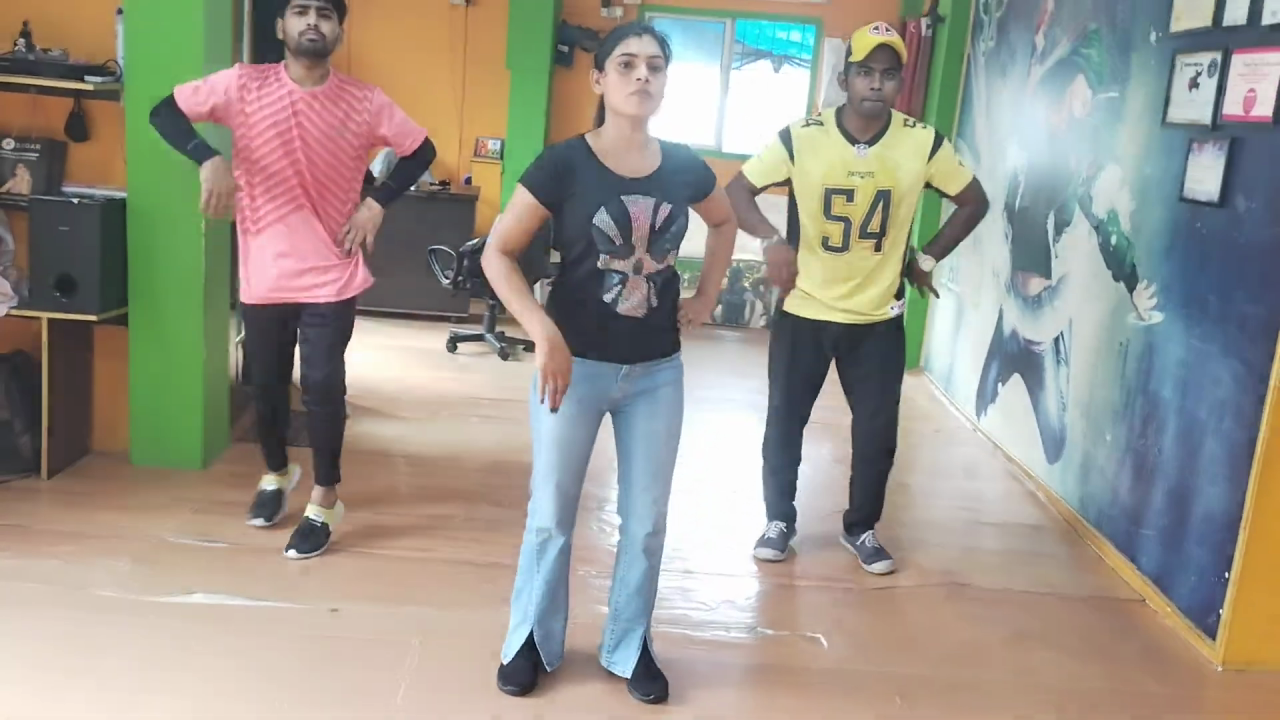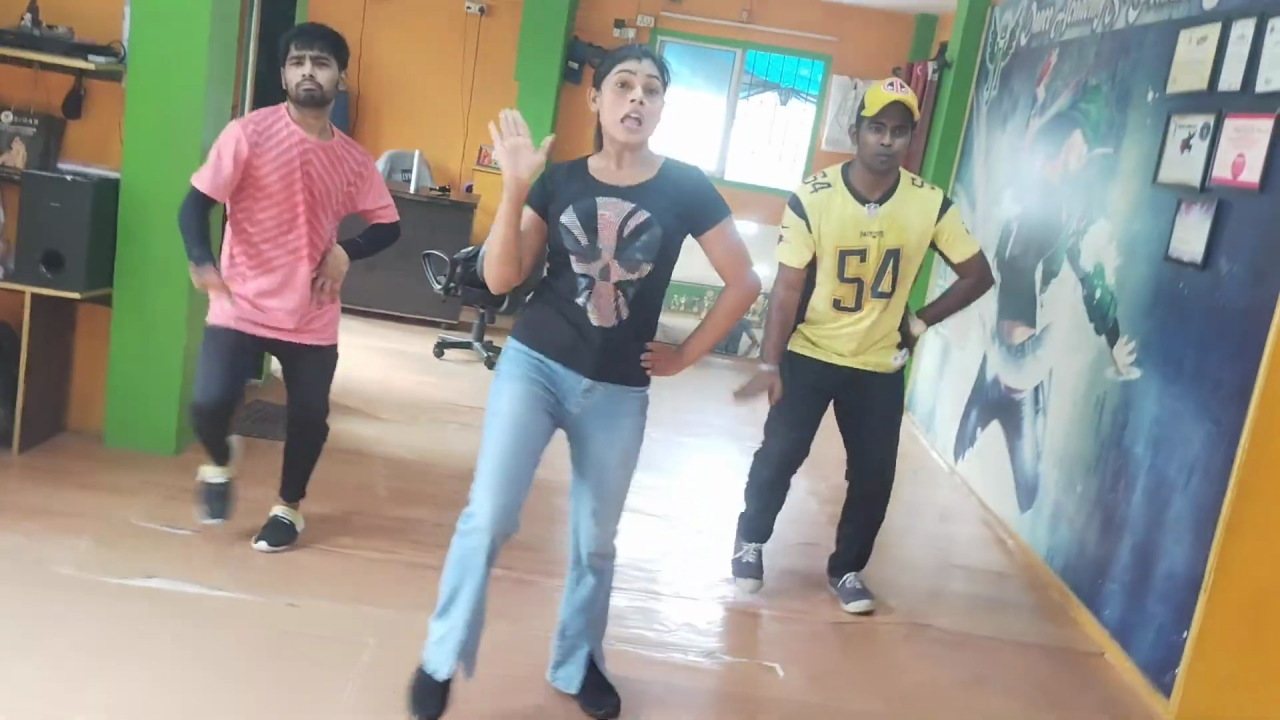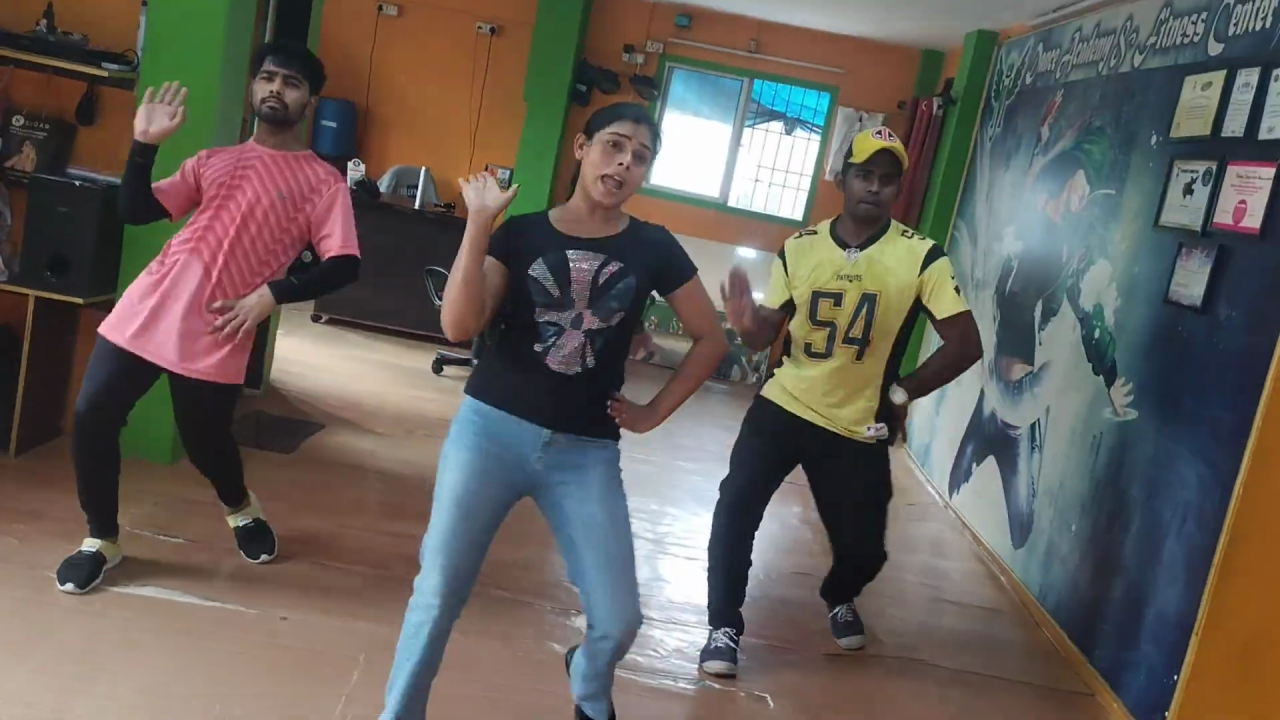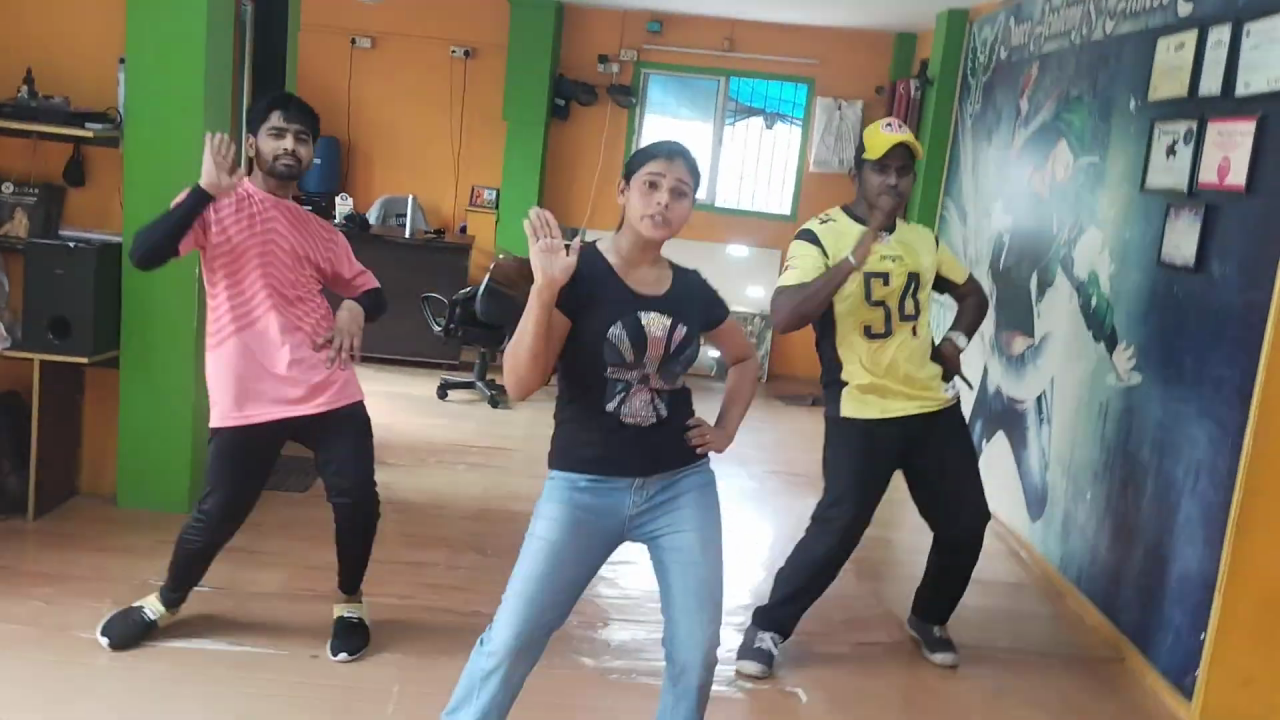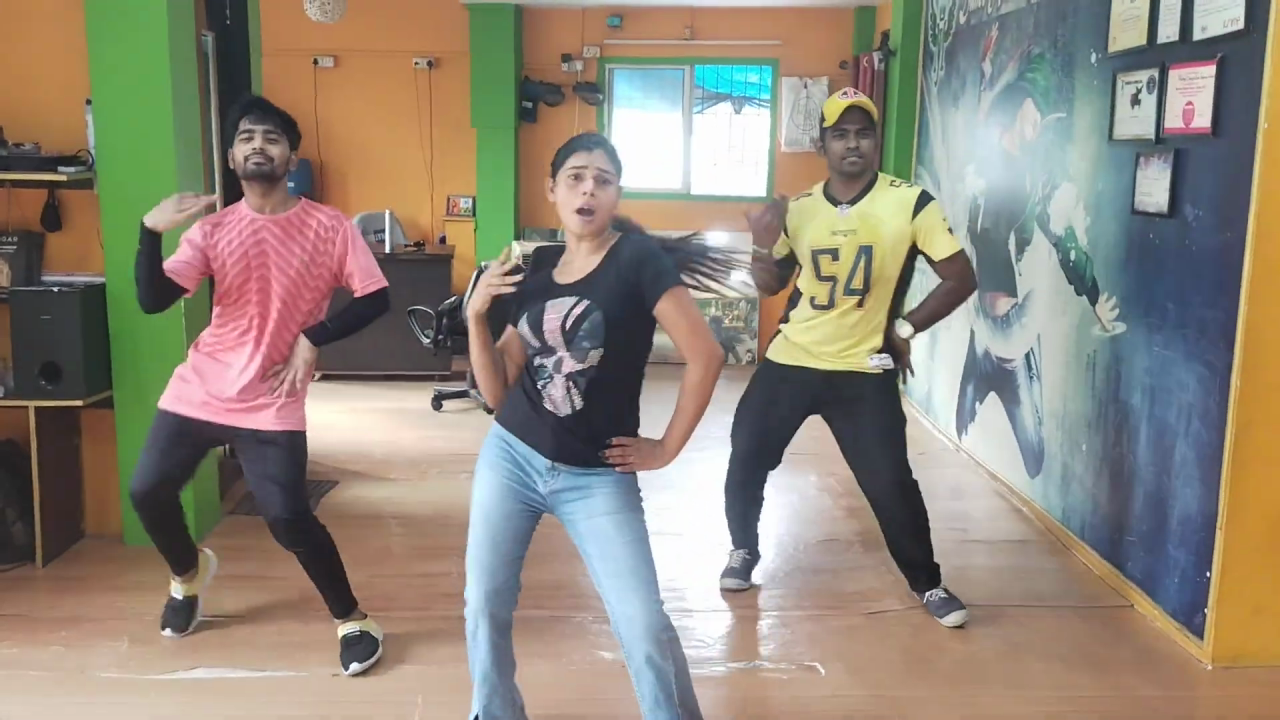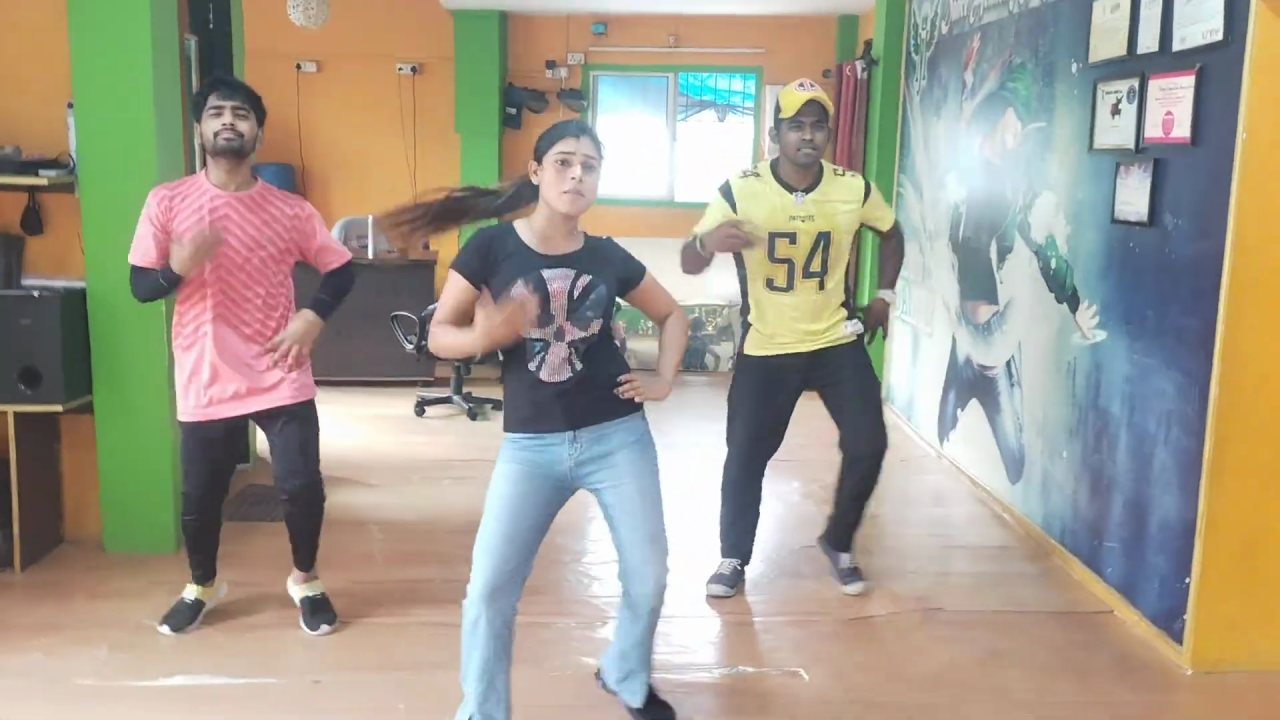
dt=0.4s
person 1, frame 1
left shoulder: (683, 166)
right shoulder: (563, 162)
left elbow: (726, 224)
right elbow: (497, 253)
left wrist: (704, 299)
right wrist: (543, 334)
left hip: (657, 372)
right hip: (578, 364)
left knee: (646, 518)
right knee: (552, 514)
left ankle: (629, 647)
right ankle: (533, 640)
person 1, frame 2
left shoulder: (686, 187)
right shoulder: (561, 179)
left elbow: (743, 285)
right elbow: (500, 275)
left wrist: (685, 356)
right wrist: (514, 186)
left hip: (618, 389)
right hip: (534, 364)
left knee: (594, 539)
right knee: (489, 515)
left ankle: (578, 665)
right ankle: (442, 659)
person 1, frame 3
left shoulder: (654, 246)
right shoulder: (522, 231)
left elbow: (710, 336)
right elbow: (458, 325)
left wrist: (658, 406)
right wrist: (478, 225)
left hip: (588, 448)
right hip: (495, 425)
left knee: (618, 613)
right knee: (439, 591)
person 1, frame 4
left shoulder: (691, 289)
right shoulder: (572, 271)
left elbow: (745, 359)
right elbow: (520, 384)
left wrist: (723, 432)
right wrist: (543, 291)
left hip: (680, 486)
right hip: (583, 484)
left knee: (697, 645)
right knee: (514, 636)
person 1, frame 5
left shoulder: (641, 258)
right shoulder: (533, 281)
left elbow: (704, 355)
right elbow: (497, 391)
left wrist: (668, 447)
right wrist: (477, 314)
left hip: (596, 475)
right hip: (511, 456)
left knee: (642, 624)
right knee: (485, 601)
person 1, frame 6
left shoulder: (609, 255)
right shoulder: (491, 248)
left elbow: (672, 316)
right elbow: (438, 336)
left wrist: (660, 383)
right wrist: (484, 332)
left hip: (616, 437)
right hip: (532, 444)
left knee: (648, 579)
right knee: (491, 586)
person 2, frame 1
left shoulder: (364, 103)
right shoulder: (243, 86)
left elbow: (421, 151)
right elbow: (166, 112)
left wrist: (378, 202)
right wrist: (207, 159)
left hip: (328, 272)
right hip: (264, 269)
left knee: (323, 385)
right knee: (266, 381)
left ankle: (324, 500)
right ankle: (276, 474)
person 2, frame 2
left shoulder: (354, 158)
right shoulder: (250, 134)
left elbow: (384, 223)
right elbow: (196, 205)
left wrist: (346, 248)
right wrist: (204, 263)
left hip: (313, 309)
right hip: (244, 299)
left knee: (308, 416)
right knee: (209, 401)
left ankle: (288, 506)
right ankle: (218, 462)
person 2, frame 3
left shoulder: (322, 180)
right shoulder: (212, 161)
left elbow: (345, 265)
right elbow: (135, 210)
left wrist: (272, 293)
right wrist: (143, 144)
left hip: (217, 334)
right hip: (144, 313)
left knee: (204, 445)
right knee: (91, 419)
left ankle: (242, 509)
right ankle: (101, 539)
person 2, frame 4
left shoulder: (322, 231)
right shoulder: (215, 205)
left elbow: (369, 291)
right elbow: (144, 256)
left wrist: (355, 310)
right wrist: (204, 191)
left hip: (327, 386)
right hip: (248, 392)
left knee: (358, 501)
right knee: (219, 512)
left ankle: (349, 603)
right ankle: (162, 602)
person 2, frame 5
left shoulder: (330, 227)
right shoulder: (209, 230)
left elbow: (375, 297)
right elbow: (153, 300)
left wrist: (313, 338)
right wrist: (152, 231)
left hip: (272, 400)
right hip: (201, 386)
left knee: (287, 517)
right knee: (147, 490)
left ankle: (351, 619)
right ankle: (189, 574)
person 2, frame 6
left shoulder: (289, 210)
right shoulder: (167, 201)
left elbow: (340, 269)
right elbow: (140, 283)
left wrist: (314, 313)
right wrist: (177, 269)
left hip: (280, 377)
right hip: (205, 378)
left knee: (303, 486)
right knee: (201, 494)
left ankle: (306, 579)
right ankle: (202, 586)
person 3, frame 1
left shoulder: (924, 143)
right shoulder: (800, 138)
left elbow: (974, 201)
right elbow: (736, 193)
left wrist: (928, 258)
right wrist: (769, 238)
left hip: (877, 317)
right hip: (804, 311)
left knee: (877, 428)
right knee: (786, 421)
left ankle: (861, 527)
right ankle: (780, 520)
person 3, frame 2
left shoulder: (932, 203)
right shoulder: (812, 199)
left elbow: (978, 276)
right elbow: (787, 289)
left wrist: (916, 322)
right wrist: (770, 365)
left hip: (879, 364)
right hip: (809, 353)
left knee: (873, 475)
right knee: (780, 454)
left ankle: (847, 569)
right ankle: (751, 537)
person 3, frame 3
left shoulder: (920, 256)
right shoulder: (798, 247)
left elbow: (965, 342)
right elbow: (765, 330)
left wrist: (896, 397)
right wrist: (744, 318)
left hip: (860, 427)
right hip: (783, 408)
left knee: (862, 547)
right knee: (735, 508)
left ankle: (838, 598)
right ankle: (724, 626)
person 3, frame 4
left shoulder: (923, 238)
right shoulder: (818, 237)
left elbow: (970, 296)
right elbow: (784, 315)
left wrist: (955, 341)
right wrist: (852, 259)
left hip: (933, 409)
right hip: (860, 413)
left knee: (965, 522)
right knee: (837, 531)
left ankle: (929, 618)
right ankle: (768, 629)
person 3, frame 5
left shoulder: (910, 202)
right shoulder: (797, 208)
left elbow: (961, 277)
right elbow: (770, 285)
left wrist: (905, 327)
right wrist: (766, 246)
left hip: (863, 370)
right hip: (789, 362)
left knee: (889, 482)
right knee: (746, 463)
left ankle: (927, 583)
right ankle: (744, 550)
person 3, frame 6
left shoulder: (854, 187)
right shoulder: (740, 189)
left elbow: (891, 236)
right elbow: (690, 260)
left wrist: (883, 294)
right wrist: (717, 238)
left hip: (838, 341)
right hip: (766, 348)
left knee: (868, 443)
right knee: (746, 457)
left ankle: (838, 547)
right ankle: (734, 558)
person 4, frame 1
left shoulder: (1090, 153)
right shoulder: (1033, 136)
left elbow: (1109, 229)
left wrist: (1133, 288)
left hip: (1049, 305)
right hip: (1015, 298)
left knee: (1051, 420)
right knee: (982, 406)
person 4, frame 2
left shoulder: (1084, 214)
right shoulder: (1027, 192)
left elbow: (1096, 283)
left wrist: (1115, 344)
left hip: (1032, 352)
right hip: (1000, 344)
left knee: (1025, 461)
right knee: (964, 442)
person 4, frame 3
left shoulder: (1084, 253)
right shoulder: (1028, 230)
left elbow: (1095, 324)
left wrist: (1111, 383)
left hip: (1029, 392)
right hip: (996, 383)
left knee: (1020, 500)
right knee: (957, 480)
person 4, frame 4
left shoulder: (1074, 225)
right shoulder: (1017, 203)
left elbow: (1092, 292)
left wrist: (1113, 348)
left hip: (1034, 367)
right hip: (998, 359)
left knee: (1034, 480)
right knee: (971, 449)
person 4, frame 5
left shoulder: (1046, 183)
right shoulder: (989, 168)
left elbow: (1070, 247)
left wrist: (1096, 299)
left hip: (1018, 325)
right hip: (984, 321)
left knee: (1029, 435)
right knee: (964, 423)
person 4, frame 6
left shoulder: (1028, 190)
right shoulder: (969, 179)
left elbow: (1051, 254)
left wrist: (1076, 307)
left hip: (999, 331)
right hip: (965, 327)
left knee: (1009, 440)
right knee: (945, 429)
